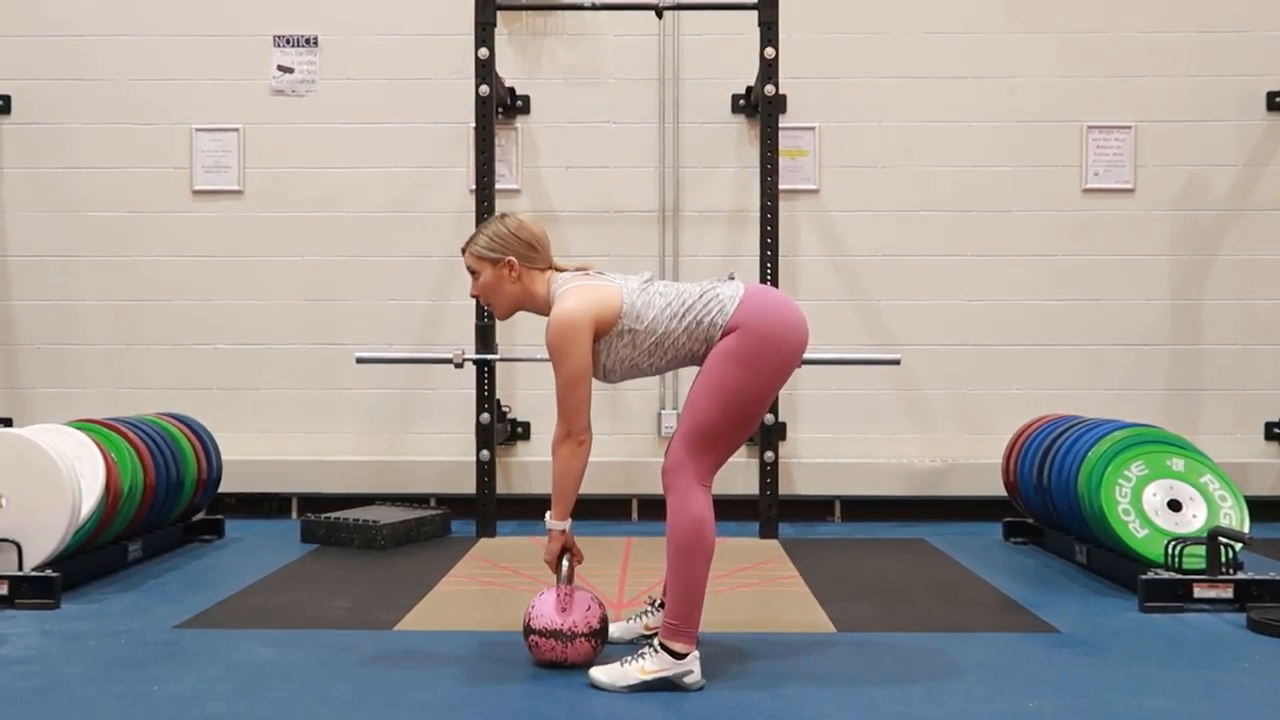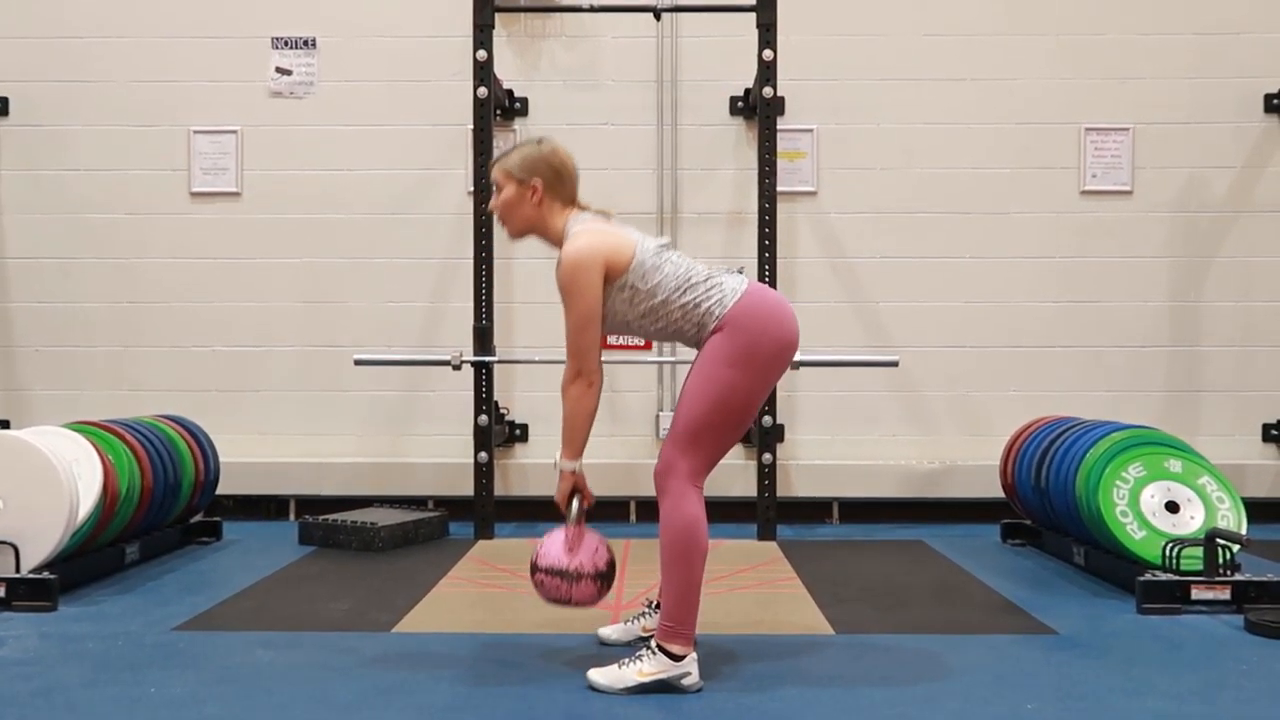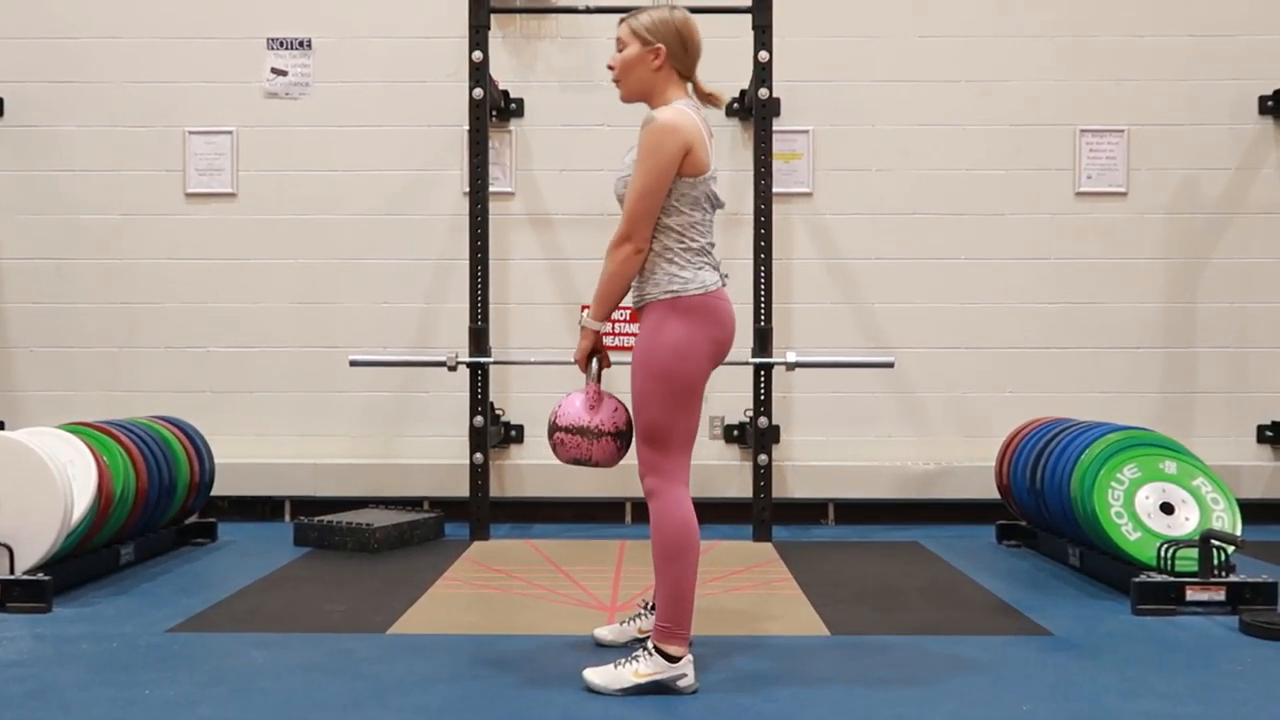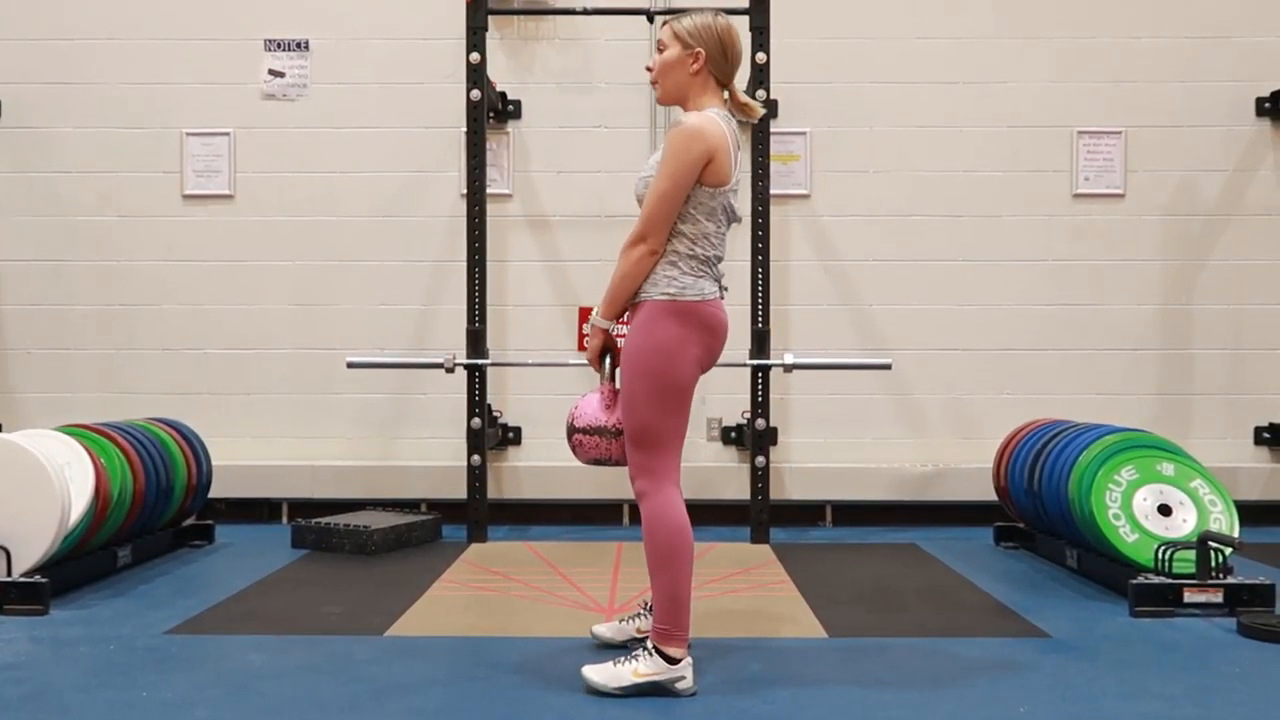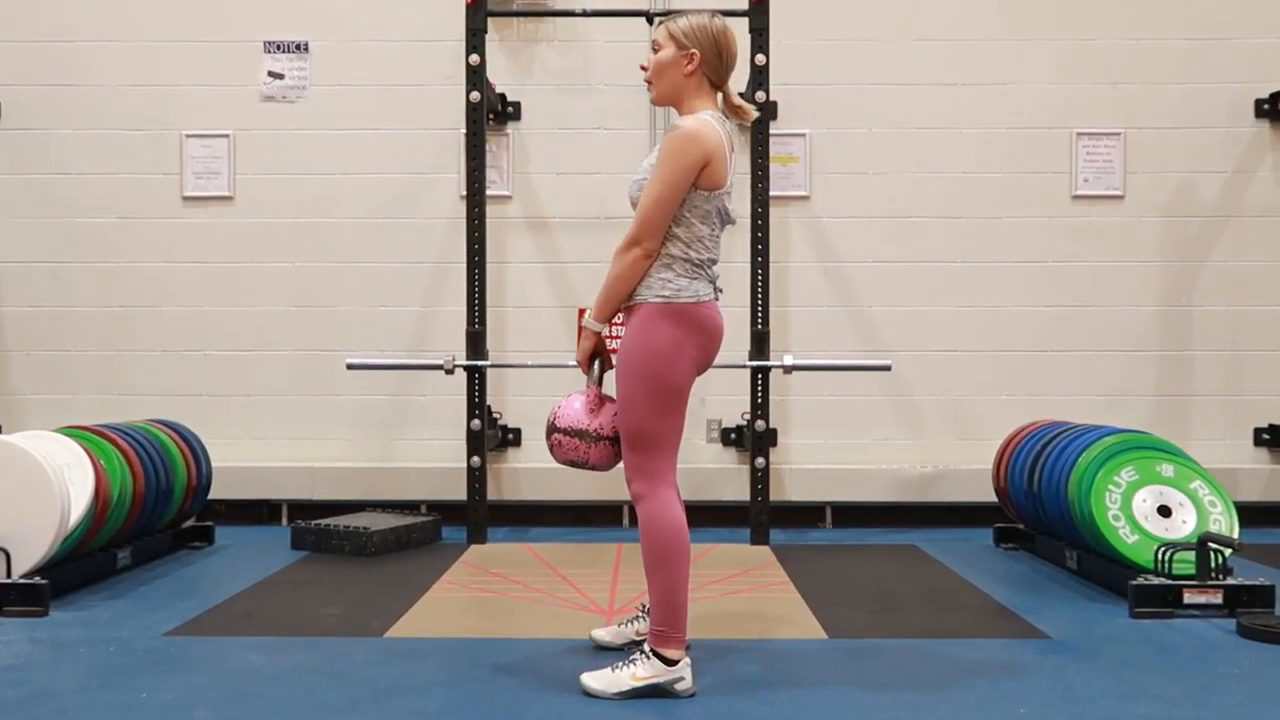
dt=0.4s
person 1, frame 1
left shoulder: (568, 314)
right shoulder: (572, 292)
left elbow: (575, 438)
right elbow: (567, 431)
left wrist: (558, 523)
right wrist: (559, 520)
left hip: (758, 329)
right hip: (762, 322)
left knee: (685, 474)
right knee: (686, 470)
left ankle: (676, 652)
right ankle: (672, 607)
person 1, frame 2
left shoulder: (579, 253)
right shoulder: (587, 235)
left elbow: (583, 378)
right elbow: (583, 371)
left wrist: (568, 466)
right wrist: (573, 463)
left hip: (750, 329)
right hip: (752, 321)
left knee: (677, 476)
right knee: (679, 472)
left ankle: (673, 654)
right ankle: (669, 611)
person 1, frame 3
left shoulder: (668, 122)
right shoulder: (680, 121)
left elbow: (630, 242)
right elbow: (642, 239)
left wrist: (592, 323)
right wrist: (601, 320)
left hip: (680, 315)
right hip: (690, 310)
left knee: (663, 479)
right knee: (664, 473)
left ankle: (670, 654)
right ankle: (663, 611)
person 1, frame 4
left shoulder: (694, 129)
right shoulder: (713, 129)
left elbow: (646, 242)
left wrist: (602, 321)
right wrist: (620, 317)
left hip: (670, 317)
right hip: (687, 313)
left knee: (653, 482)
right knee: (657, 476)
left ankle: (670, 656)
right ankle: (663, 613)
person 1, frame 5
left shoulder: (690, 132)
right shoulder: (707, 132)
left elbow: (641, 245)
left wrist: (593, 322)
right wrist: (609, 319)
left hip: (665, 320)
right hip: (681, 316)
left knee: (650, 483)
right knee: (653, 477)
left ankle: (668, 657)
right ankle: (663, 614)
